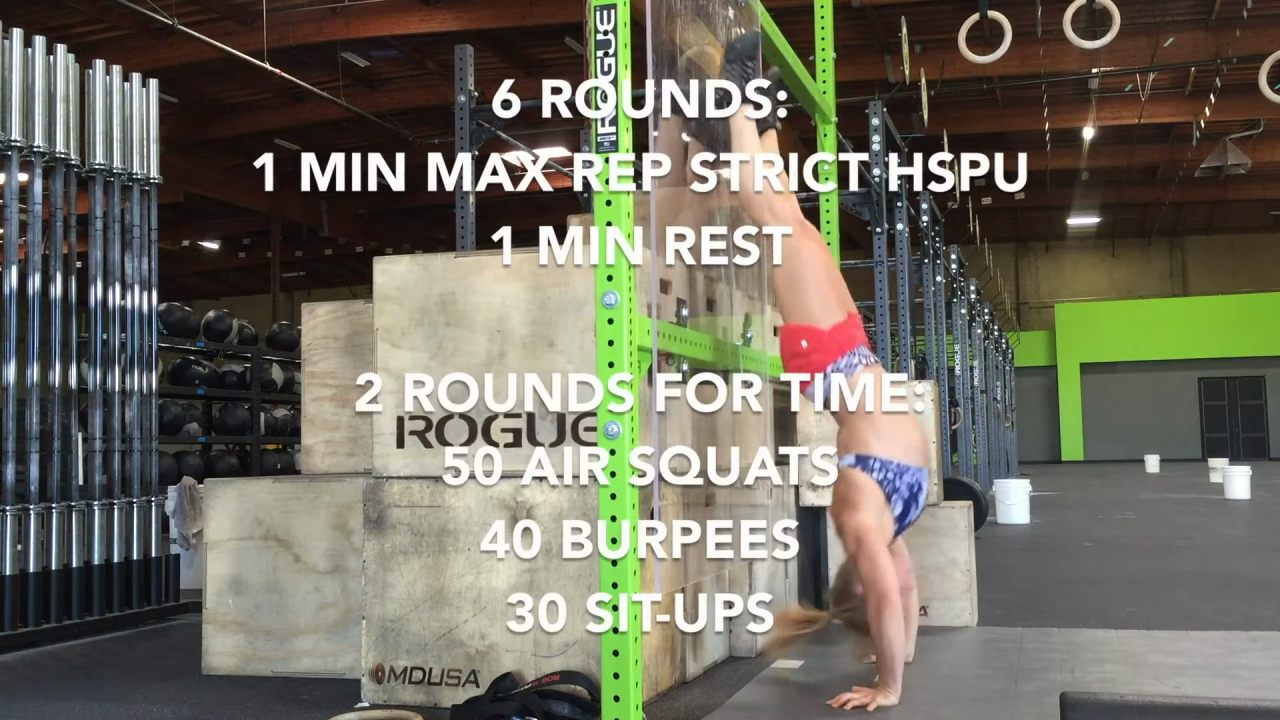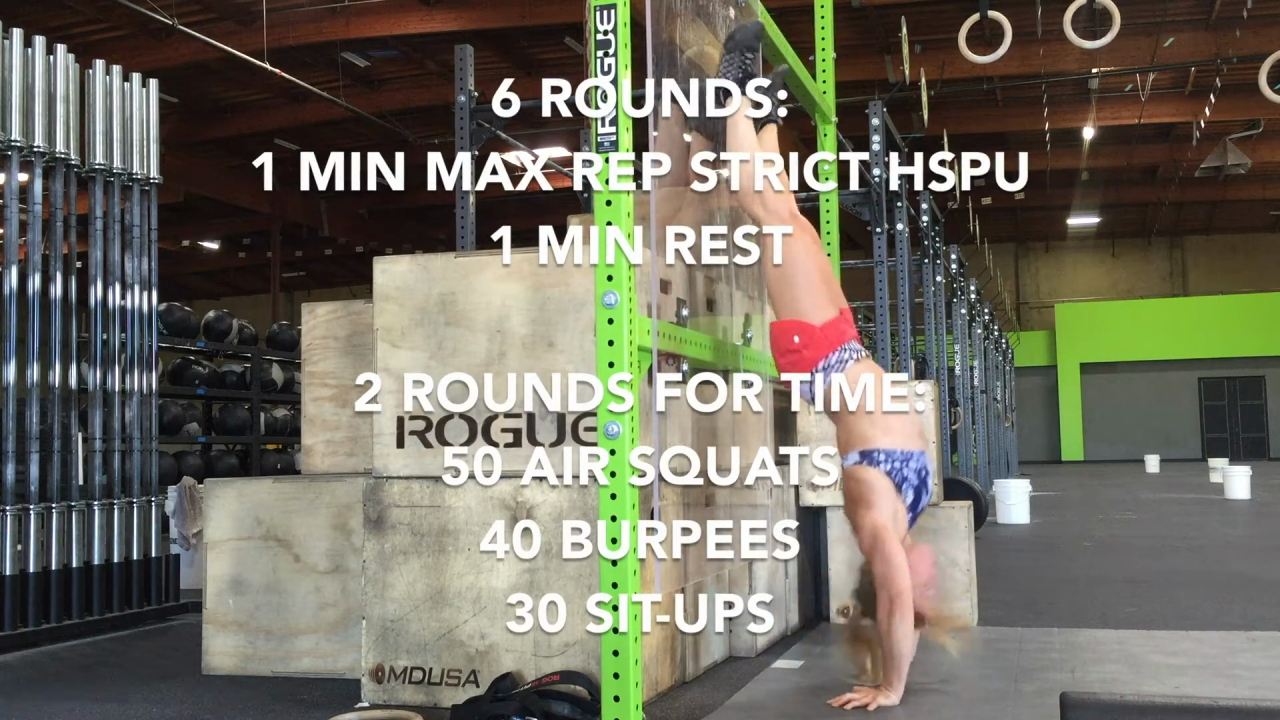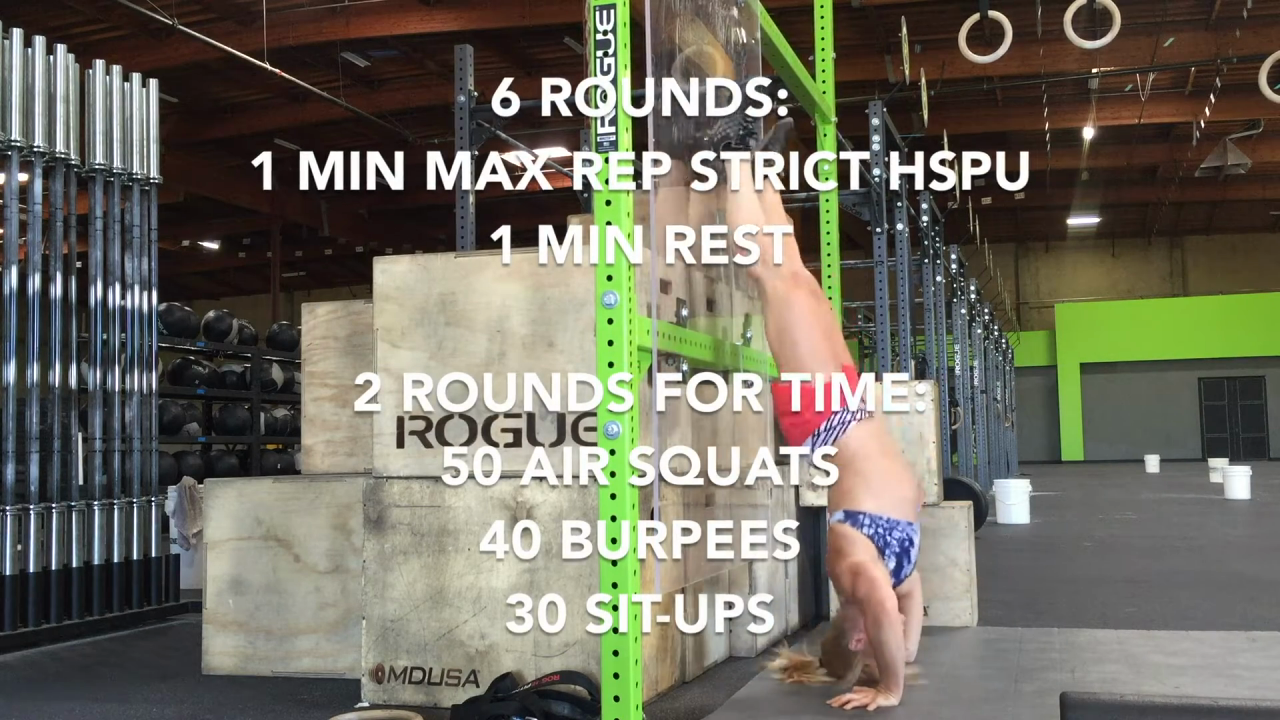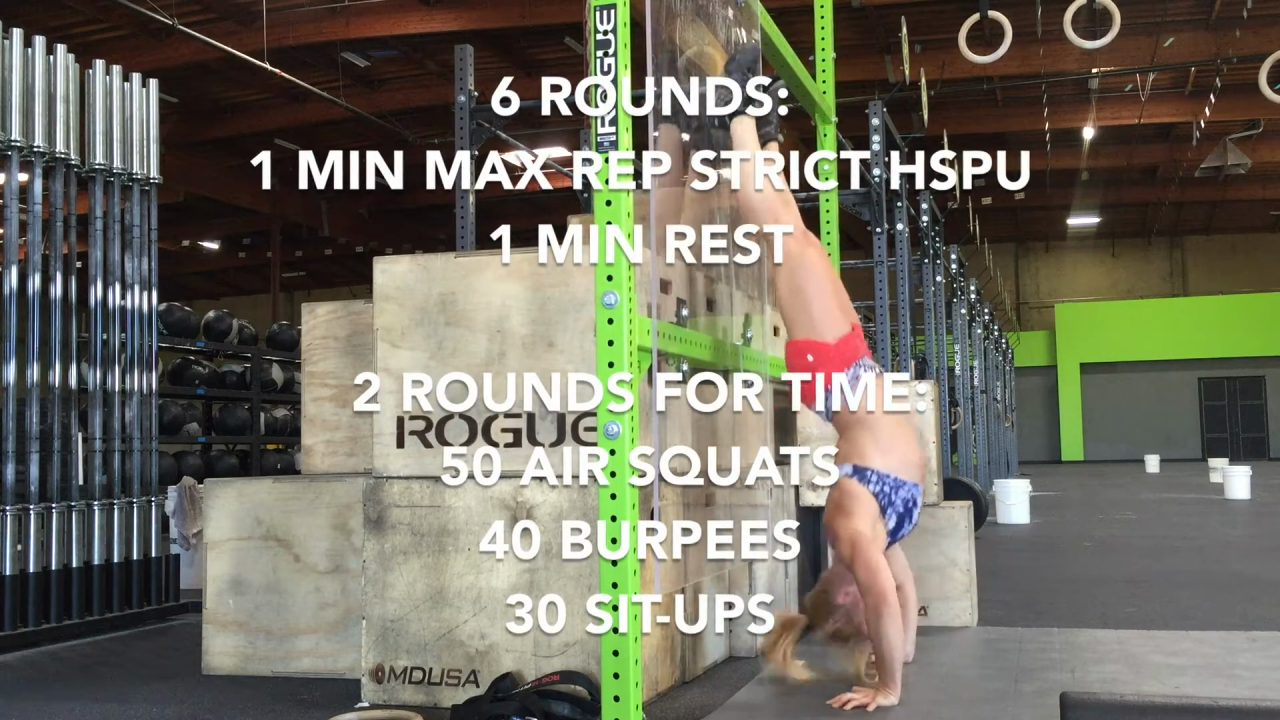
dt=0.3s
person 1, frame 1
left shoulder: (873, 512)
right shoulder: (865, 514)
right wrist: (888, 686)
left hip: (837, 352)
right hip: (827, 353)
left knee: (784, 220)
right knee: (779, 219)
right ankle: (747, 105)
person 1, frame 2
left shoulder: (886, 507)
right shoulder: (880, 510)
right wrist: (890, 687)
left hip: (825, 348)
right hip: (816, 350)
left knee: (779, 216)
right knee: (772, 214)
left ankle: (754, 103)
right ankle: (744, 94)
person 1, frame 3
right shoulder: (858, 563)
left wrist: (891, 685)
right wrist: (887, 687)
left hip: (830, 402)
right hip: (824, 406)
left knee: (781, 269)
right knee: (773, 272)
right ankle: (742, 149)
person 1, frame 4
left shoulder: (863, 524)
right shoulder: (858, 523)
left elbow: (897, 594)
left wrist: (891, 679)
right wrist: (888, 684)
left hip: (840, 363)
right hip: (832, 365)
left knee: (793, 239)
right knee: (786, 236)
right ankle: (745, 117)
